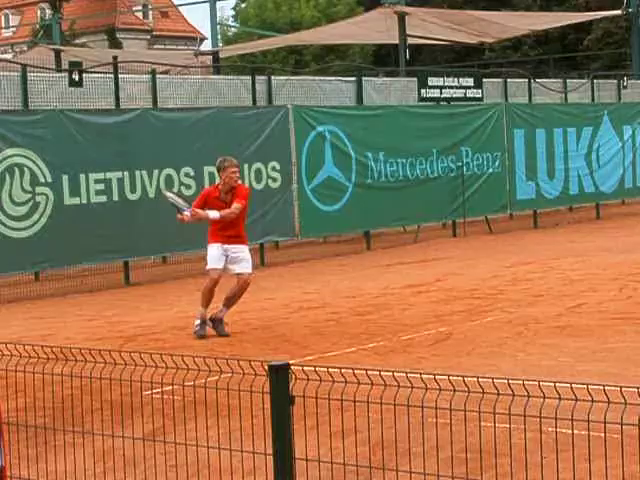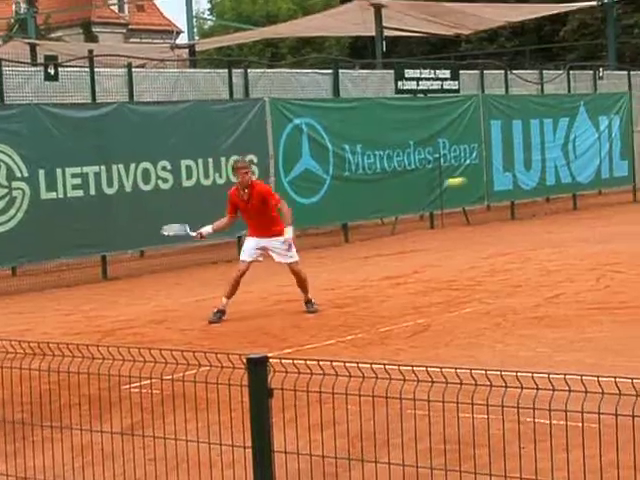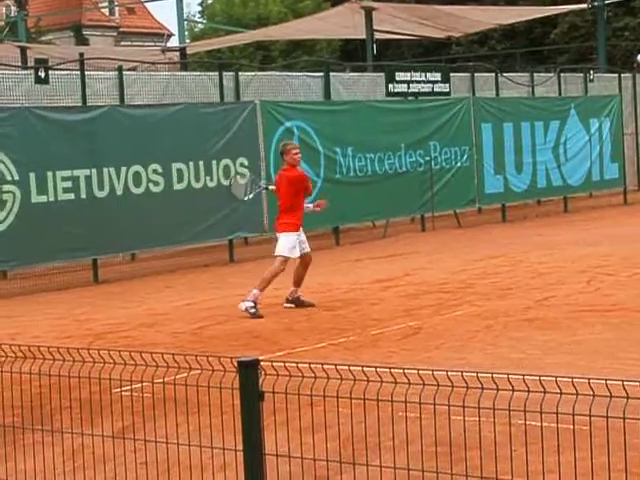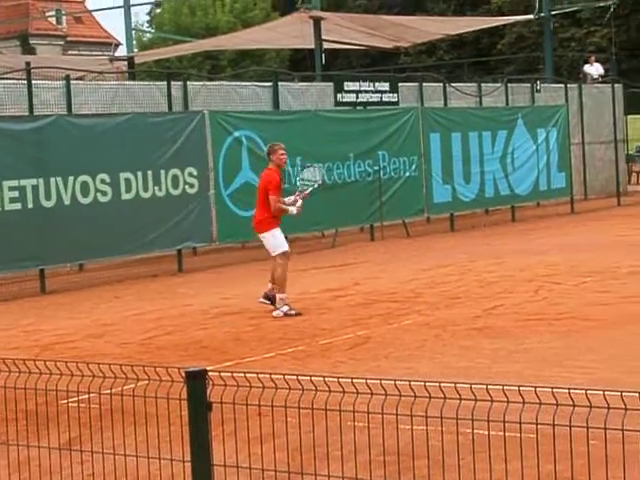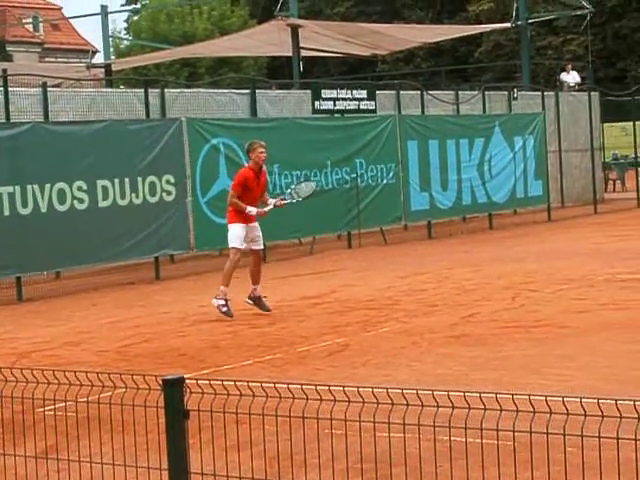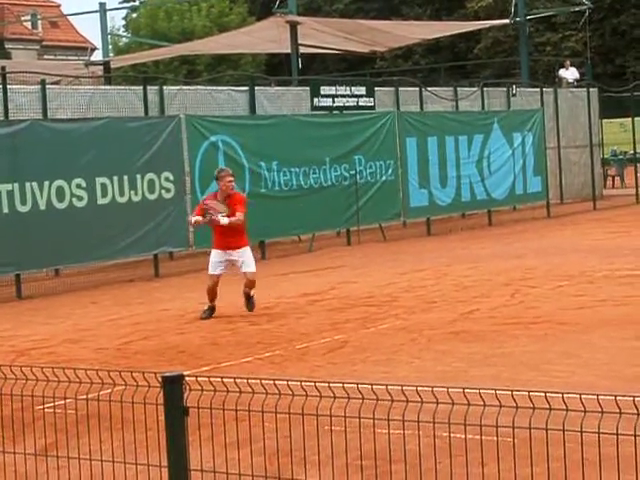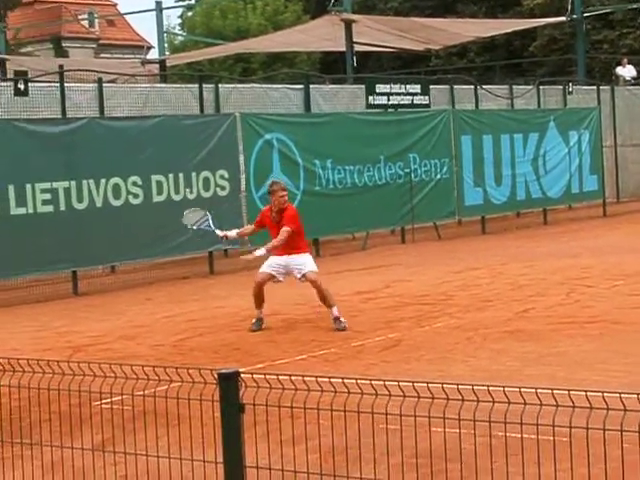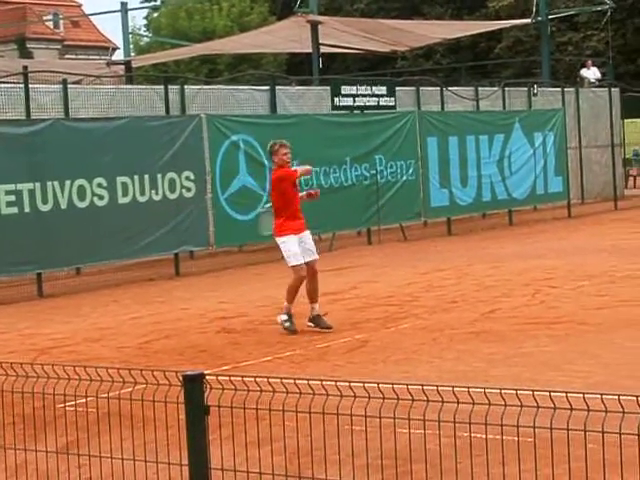
dt=0.5s
person 1, frame 1
left shoulder: (243, 192)
right shoulder: (208, 193)
left elbow: (232, 213)
right elbow: (194, 213)
left wrist: (211, 215)
right wrist: (186, 216)
left hip: (239, 243)
right hip: (217, 242)
left knee: (244, 281)
right knee: (214, 277)
left ankle: (217, 317)
right ankle: (201, 319)
person 1, frame 2
left shoulder: (262, 188)
right shoulder: (233, 194)
left elbow: (285, 208)
right elbow: (229, 220)
left wrist: (289, 231)
right wrist: (208, 229)
left hip: (277, 236)
right hip: (255, 237)
left knee: (296, 270)
right knee: (240, 271)
left ankle: (308, 300)
right ankle: (222, 308)
person 1, frame 3
left shoulder: (281, 176)
right shoulder: (300, 176)
right elbow: (309, 192)
left wrist: (312, 207)
left hip: (293, 227)
right hip: (289, 228)
left knee: (306, 259)
right knee: (279, 265)
left ankle: (293, 296)
right ankle: (250, 301)
person 1, frame 4
left shoulder: (269, 174)
right shoulder: (273, 177)
right elbow: (275, 208)
left wrist: (293, 199)
right wrist: (293, 210)
left hip: (266, 223)
right hip: (267, 224)
left knee: (281, 259)
right knee: (283, 260)
left ankle: (270, 293)
right ankle: (282, 305)
person 1, frame 5
left shoulder: (263, 173)
right shoulder: (243, 175)
right elbow: (231, 201)
left wrist: (272, 201)
right wrist: (251, 210)
left hip: (252, 221)
right hip: (237, 220)
left knee: (257, 256)
right knee: (235, 256)
left ankle: (254, 295)
right ankle: (222, 297)
person 1, frame 6
left shoulder: (239, 198)
right shoulder: (207, 201)
left elbow: (239, 220)
right elbow: (192, 220)
left wrist: (223, 220)
right wrist: (196, 219)
left hip: (241, 247)
right hip: (219, 249)
left knee: (251, 279)
right knee: (212, 283)
left ankle: (247, 292)
right ankle: (211, 306)
person 1, frame 7
left shoulder: (290, 212)
right shoulder: (265, 213)
left elbow: (281, 239)
right elbow: (253, 228)
left wrist: (259, 252)
right wrist: (233, 233)
left hip: (299, 254)
right hip: (278, 256)
left knee: (315, 281)
right knee: (259, 281)
left ankle: (337, 317)
right ankle: (259, 317)
person 1, frame 8
left shoulder: (286, 173)
right shoulder: (280, 175)
right elbow: (305, 170)
left wrist: (306, 195)
right wrist: (302, 169)
left hip: (300, 230)
right hip: (286, 233)
left knee: (313, 271)
right knee: (300, 274)
left ankle: (315, 315)
right ankle: (286, 313)
